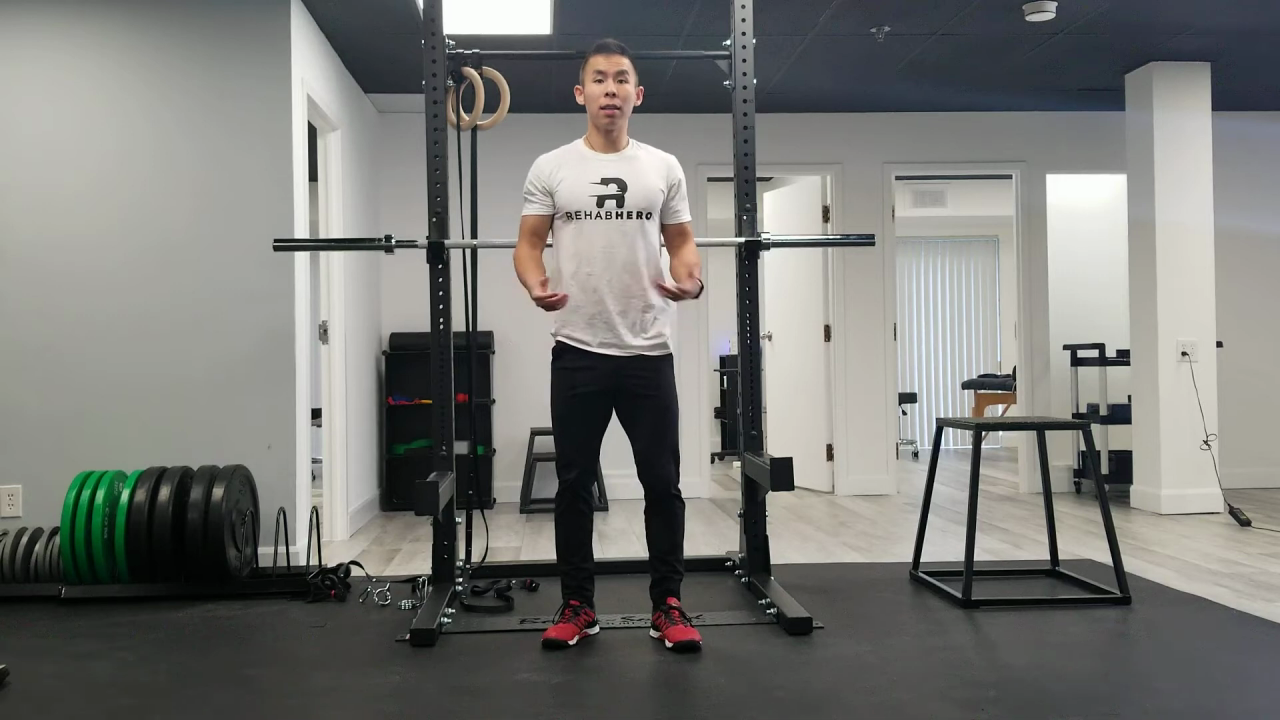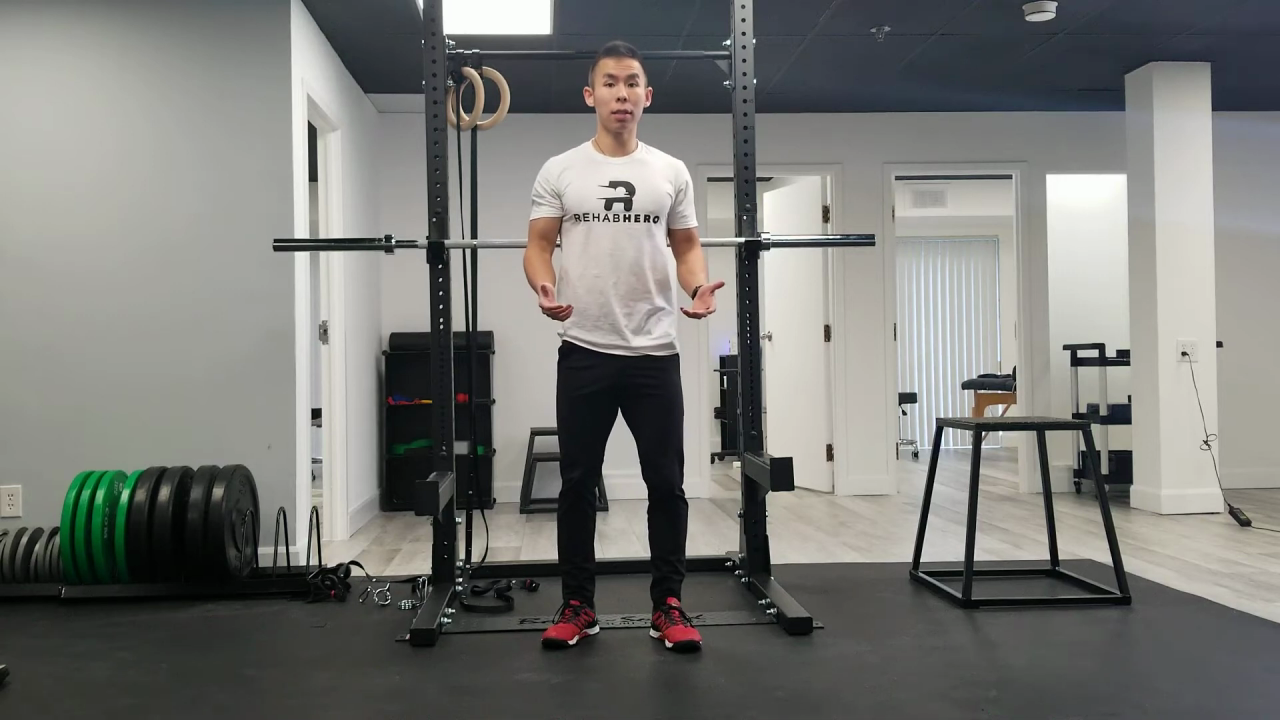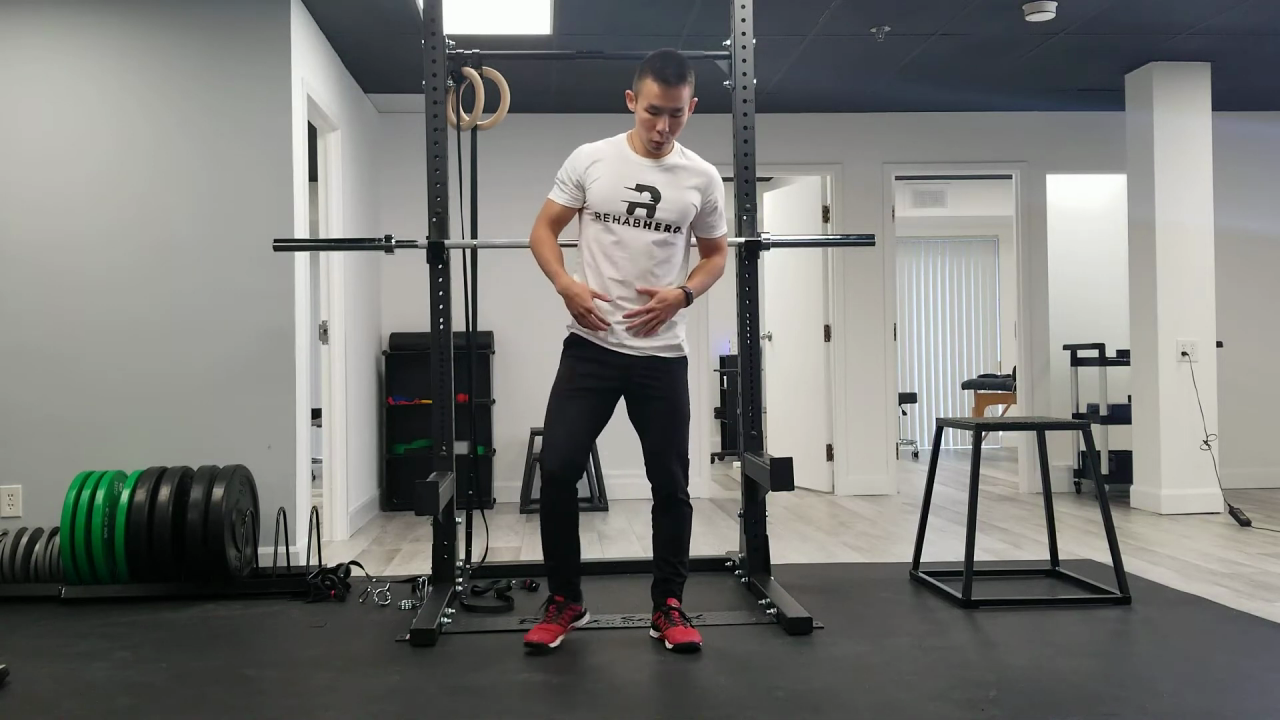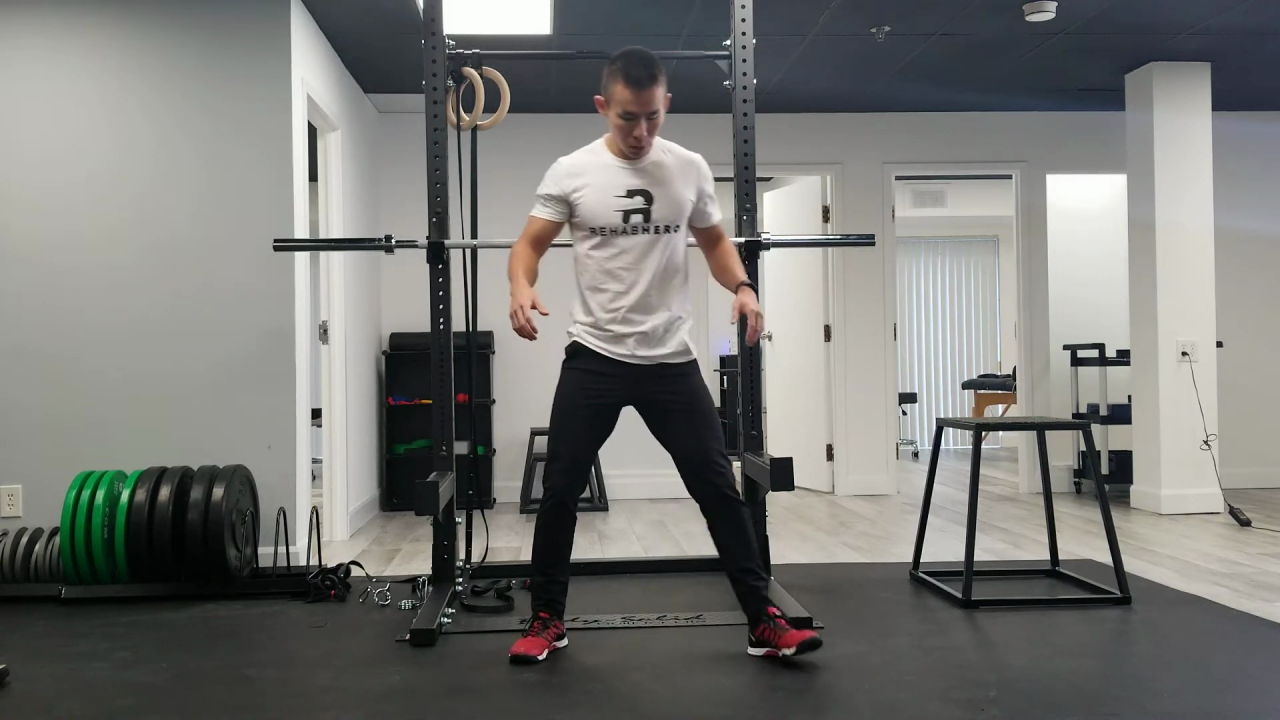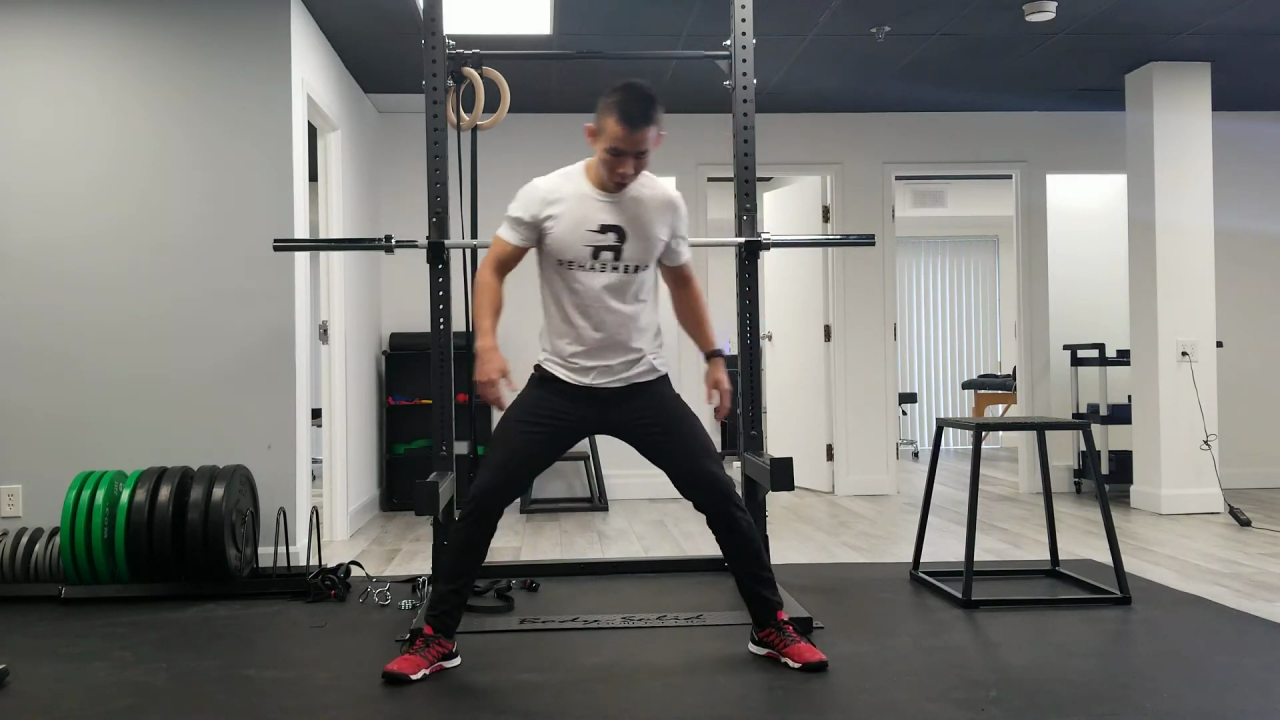
dt=0.7s
person 1, frame 1
left shoulder: (664, 168)
right shoulder: (551, 168)
left elbow: (680, 241)
right elbow: (530, 242)
left wrist: (690, 277)
right wrist: (535, 285)
left hip: (649, 352)
right hip: (578, 353)
left knee: (662, 482)
right knee: (575, 484)
left ankle: (668, 605)
right ankle: (577, 607)
person 1, frame 2
left shoulder: (671, 172)
right shoulder: (559, 171)
left elbow: (686, 246)
right elbow: (538, 245)
left wrist: (699, 286)
right wrist: (543, 286)
left hip: (654, 353)
right hip: (583, 352)
left knee: (666, 482)
right knee: (578, 483)
left ankle: (668, 606)
right ankle: (577, 606)
person 1, frame 3
left shoulder: (703, 178)
right shoulder: (589, 159)
left elbow: (716, 254)
right elbow: (544, 229)
left wrist: (681, 295)
right wrist: (566, 285)
left hip: (662, 353)
right hip: (591, 345)
left knee: (671, 484)
right knee: (558, 469)
left ankle: (668, 607)
right ankle: (564, 600)
person 1, frame 4
left shoulder: (689, 168)
right shoulder: (570, 172)
left elbow: (714, 241)
right elbow: (529, 244)
left wrist: (741, 287)
right wrist: (521, 289)
left hip: (670, 359)
right hip: (594, 357)
left knee: (716, 486)
right knee: (561, 490)
left ankle: (764, 621)
right ankle: (546, 619)
person 1, frame 5
left shoulder: (666, 203)
right shoulder: (542, 196)
left elbow: (682, 282)
right elbow: (492, 270)
left wrist: (713, 356)
right wrist: (485, 343)
left hip: (642, 385)
right hip: (560, 384)
left knee: (717, 494)
right knee: (485, 497)
left ankle: (772, 627)
right ankle: (437, 636)
